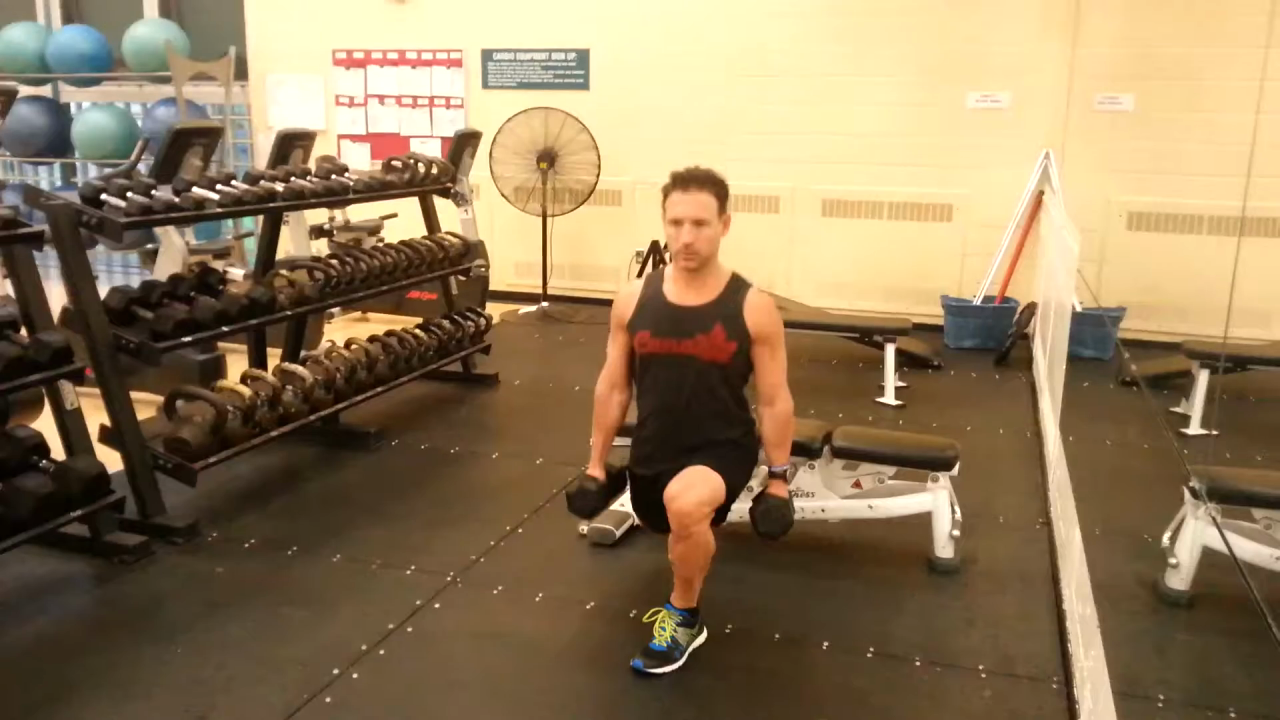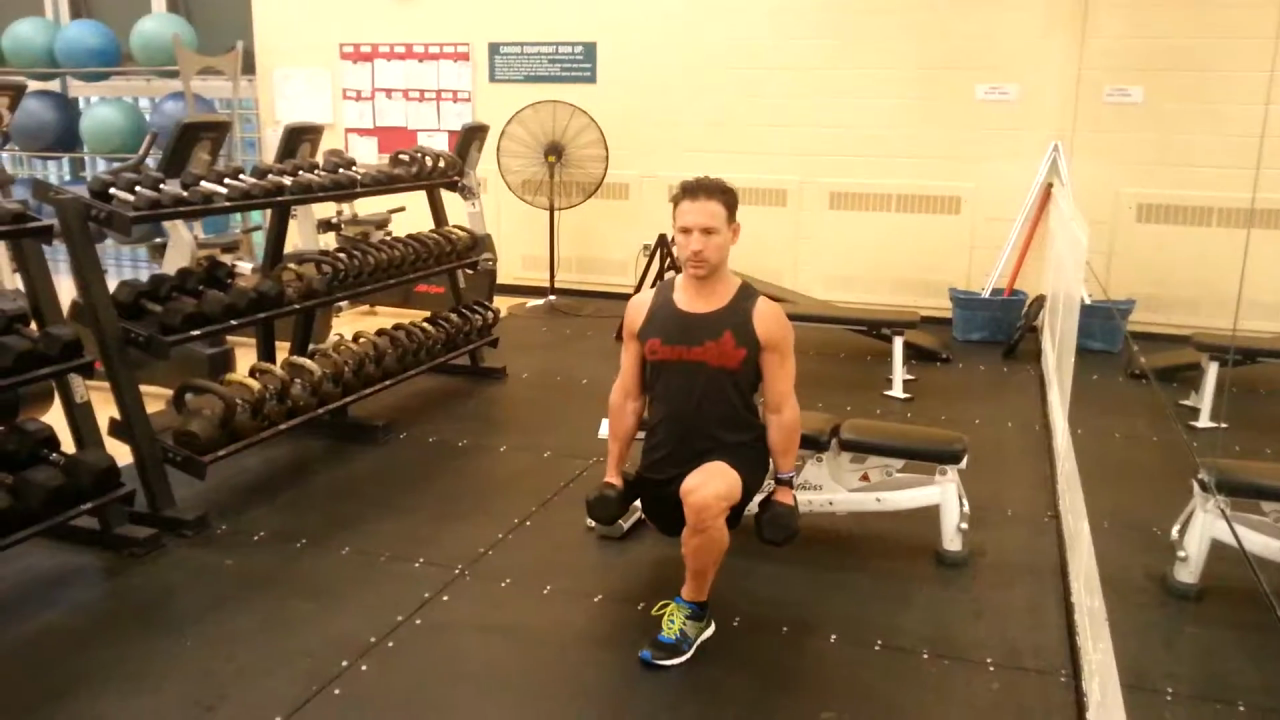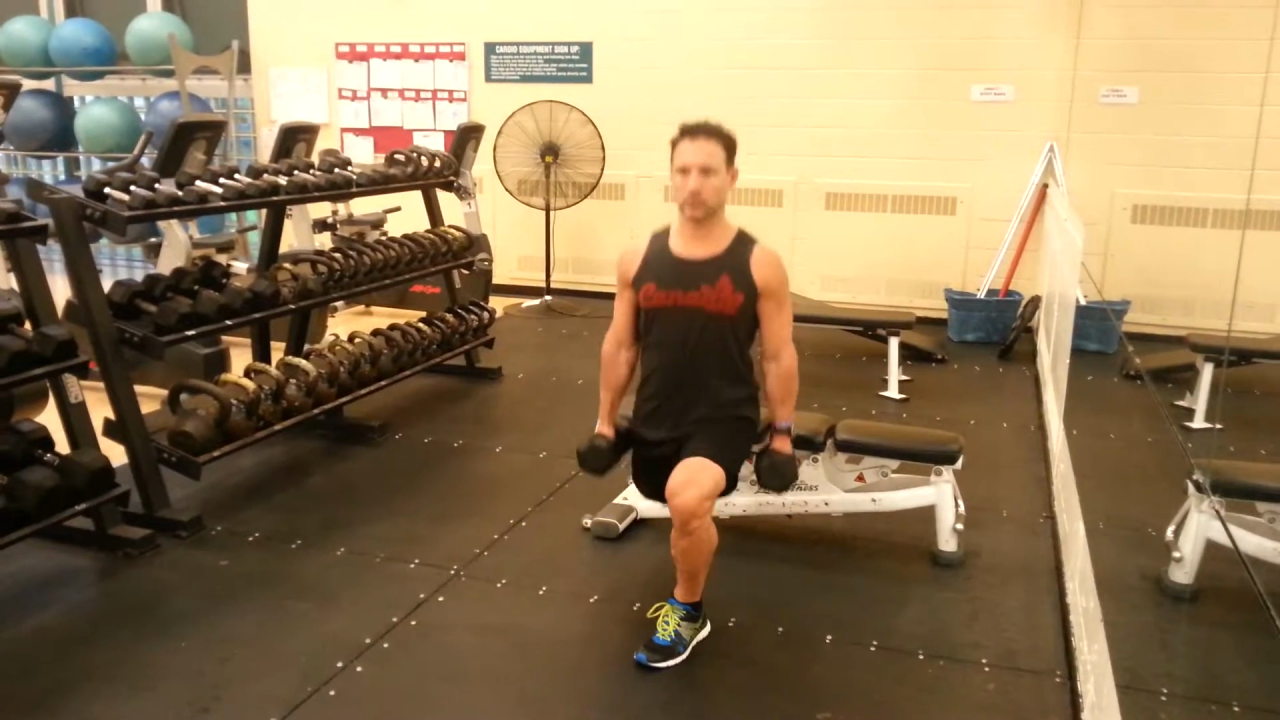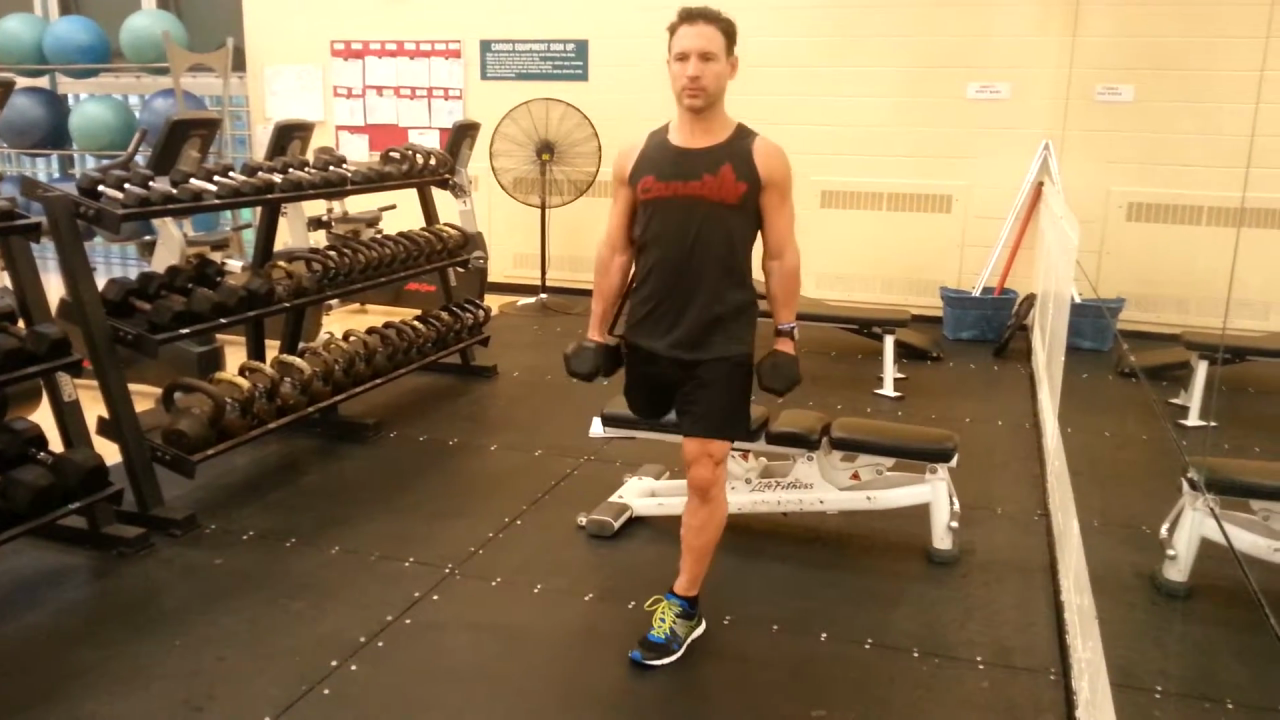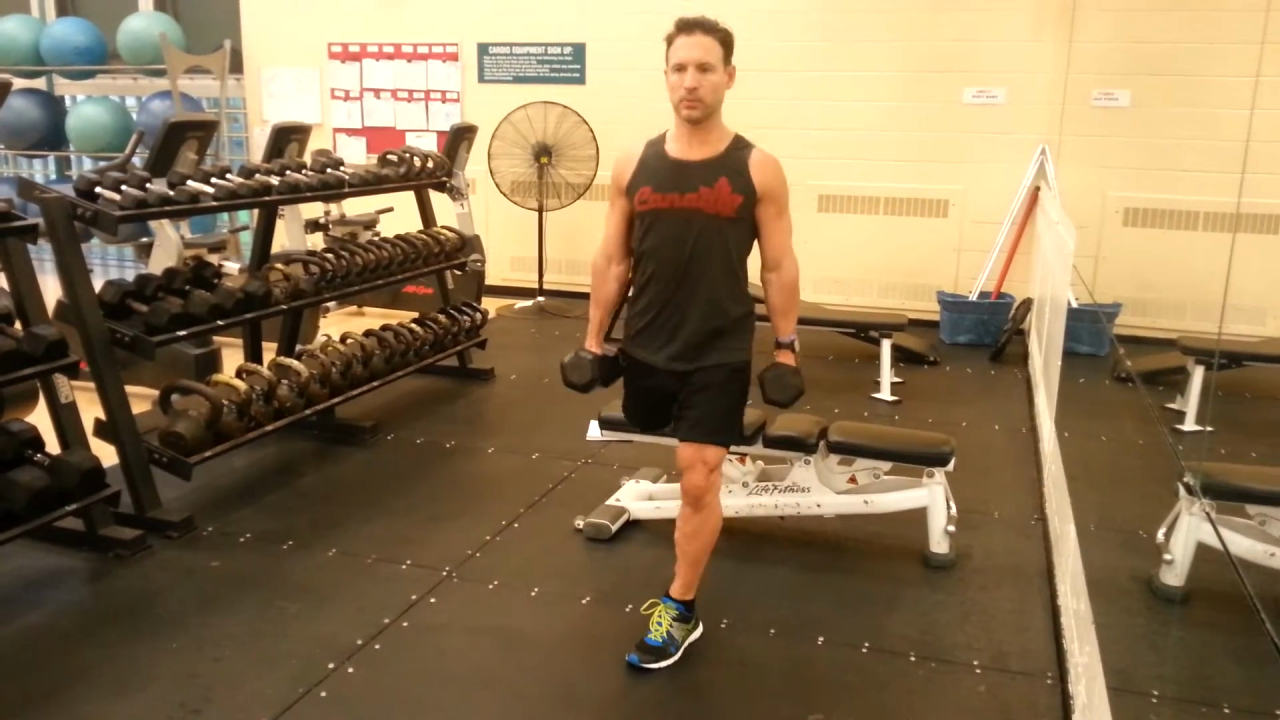
dt=0.4s
person 1, frame 1
left shoulder: (754, 309)
right shoulder: (633, 300)
left elbow: (775, 401)
right elbow: (613, 387)
left wrist: (778, 477)
right wrist: (596, 461)
left hip: (722, 446)
right hip: (652, 450)
left knee: (684, 505)
left ankle: (684, 617)
person 1, frame 2
left shoulder: (763, 318)
right shoulder: (643, 308)
left elbow: (781, 410)
right elbow: (627, 396)
left wrist: (784, 483)
right wrist: (613, 468)
left hip: (734, 451)
right hip: (663, 456)
left knee: (701, 498)
left ankle: (692, 612)
person 1, frame 3
left shoulder: (759, 264)
right shoulder: (639, 258)
left elbow: (779, 356)
right elbow: (620, 345)
left wrist: (782, 430)
right wrist: (606, 418)
left hip: (724, 416)
right hip: (655, 416)
left knee: (686, 502)
right knee: (661, 492)
left ankle: (687, 611)
person 1, frame 4
left shoulder: (761, 157)
right shoulder: (636, 156)
left elbow: (782, 255)
right elbow: (616, 251)
left wrist: (784, 334)
right wrist: (597, 327)
left hip: (720, 344)
right hip: (648, 336)
left knee: (703, 475)
right knee: (690, 449)
left ankle: (684, 606)
person 1, frame 5
left shoulder: (757, 168)
right shoulder: (633, 165)
left elbow: (779, 267)
right elbow: (612, 260)
left wrist: (785, 347)
right wrist: (594, 337)
left hip: (718, 352)
right hip: (646, 346)
left knee: (698, 481)
right knee: (684, 456)
left ankle: (680, 610)
